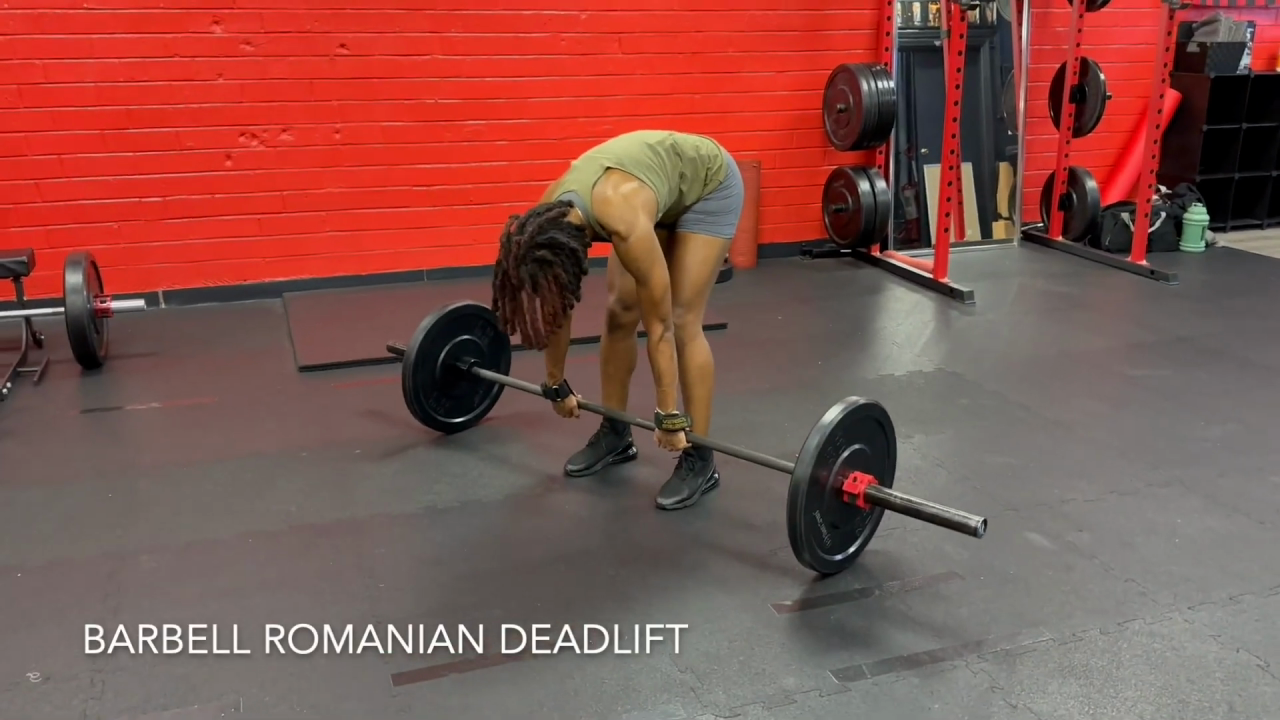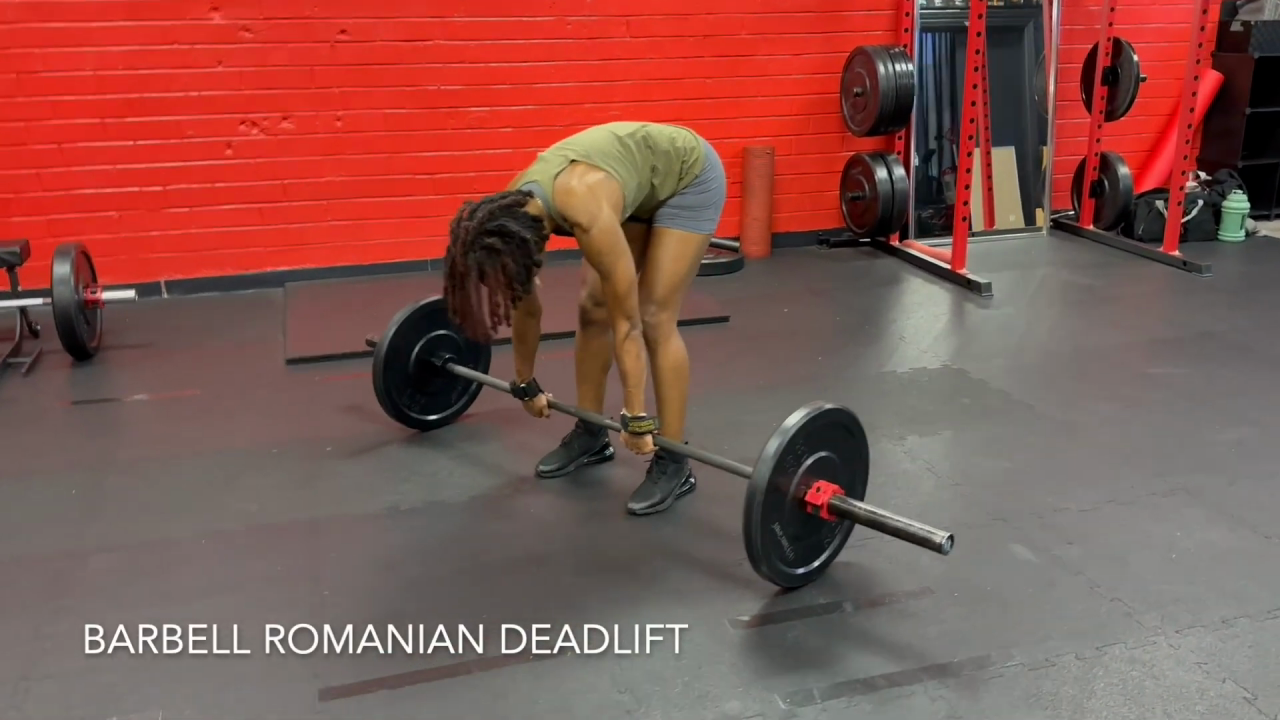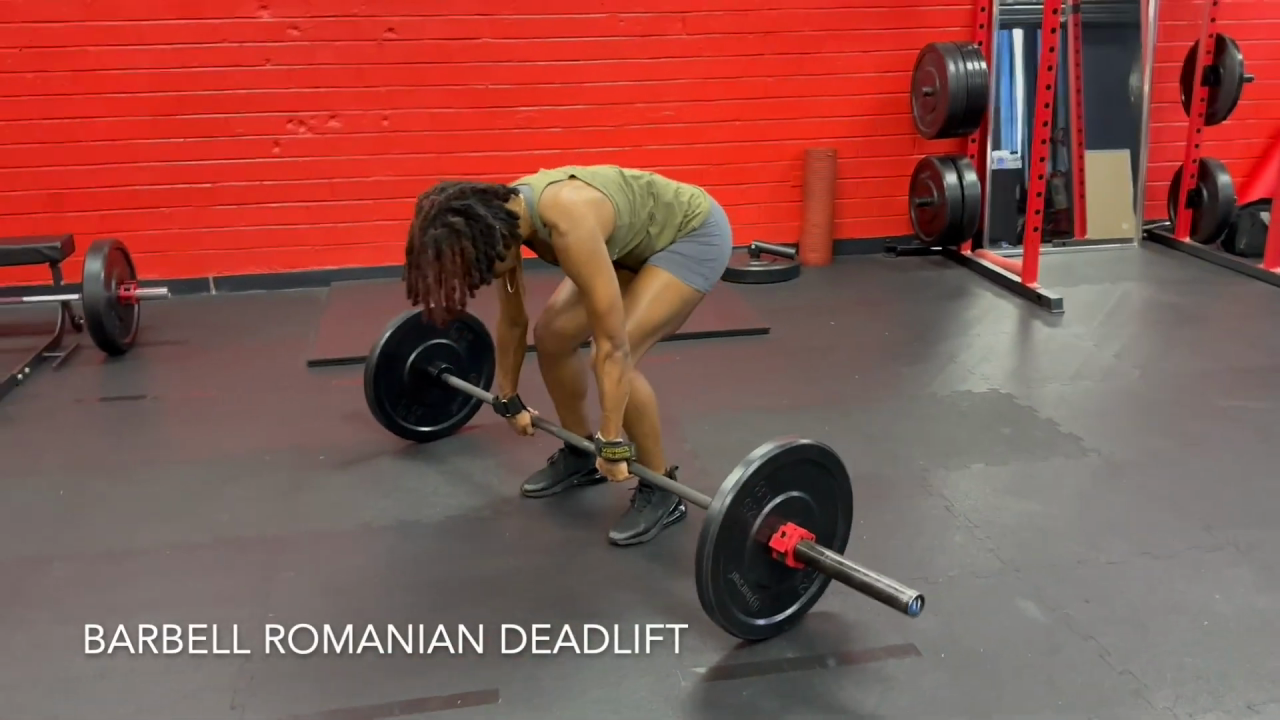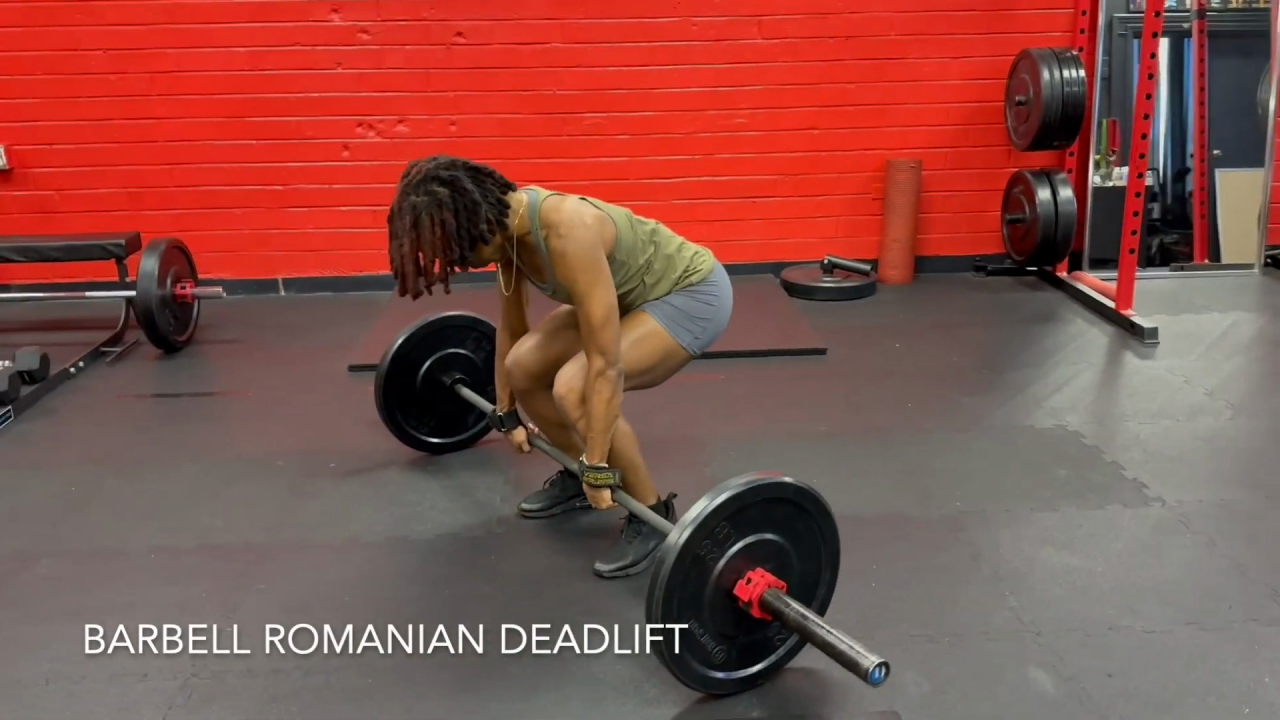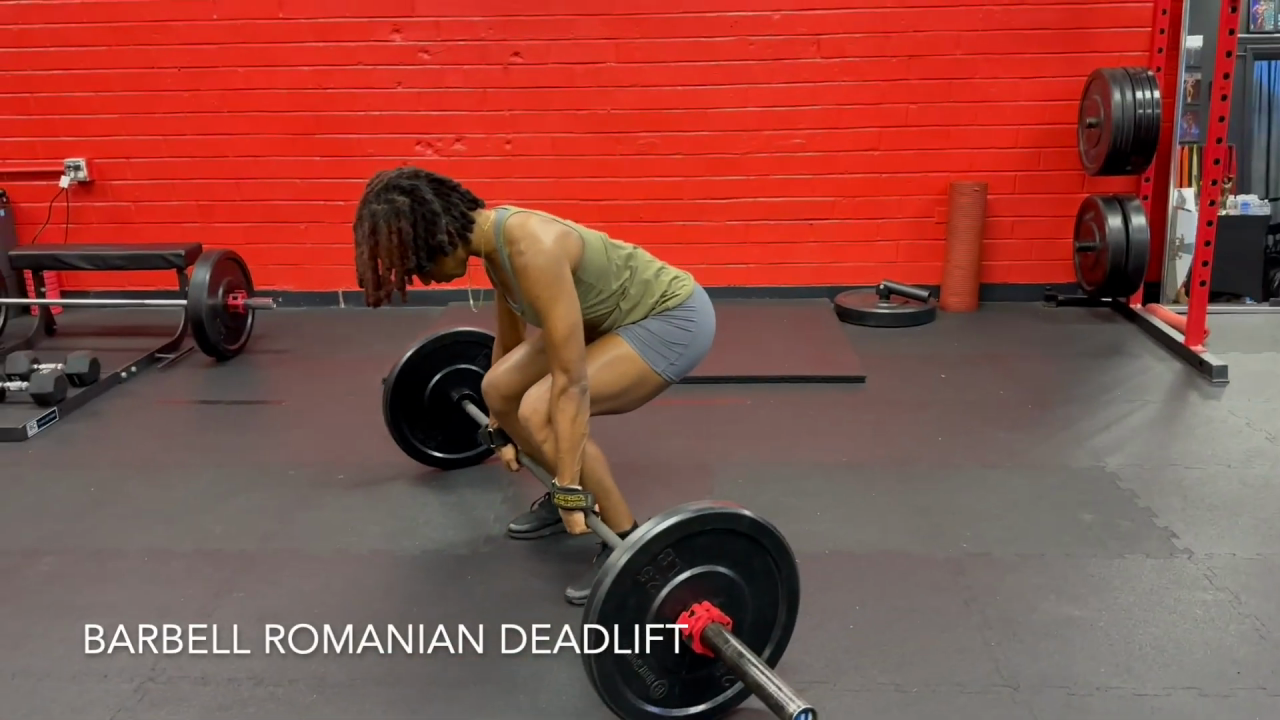
dt=0.7s
person 1, frame 1
left shoulder: (624, 220)
right shoulder: (550, 218)
left elbow: (659, 325)
right elbow: (555, 309)
left wrist: (670, 417)
right wrist: (556, 386)
left hip: (710, 184)
right hip: (665, 183)
left knee: (681, 320)
right knee: (619, 311)
left ankle: (699, 460)
right ankle: (615, 434)
person 1, frame 2
left shoulder: (585, 210)
right shoulder: (514, 211)
left elbow: (627, 322)
right elbow: (526, 306)
left wrist: (636, 419)
right wrist: (525, 384)
left hip: (690, 177)
right hip: (643, 185)
left knee: (653, 316)
right knee: (593, 308)
left ankle: (674, 463)
right ankle: (590, 435)
person 1, frame 3
left shoulder: (568, 225)
right shoulder: (501, 216)
left elbow: (612, 343)
right elbow: (512, 320)
left wrist: (612, 444)
right wrist: (508, 400)
left hip: (695, 234)
right hip: (639, 238)
left knee: (617, 355)
right knee: (551, 335)
left ankle: (660, 490)
right ankle: (579, 454)
person 1, frame 4
left shoulder: (567, 234)
right shoulder: (508, 223)
left elbow: (605, 363)
right elbow: (511, 326)
left wrist: (599, 469)
right wrist: (507, 413)
left hip: (693, 291)
right hip: (633, 292)
left knee: (573, 390)
right knee: (521, 368)
left ankle: (655, 517)
right ankle: (576, 477)
person 1, frame 5
left shoulder: (532, 250)
right shoulder: (491, 238)
left elbow: (572, 381)
right elbow: (508, 339)
left wrist: (570, 489)
right wrist: (499, 430)
left hip: (675, 317)
right hip: (616, 315)
left knee: (539, 411)
right knee: (499, 388)
right ankle: (567, 499)
